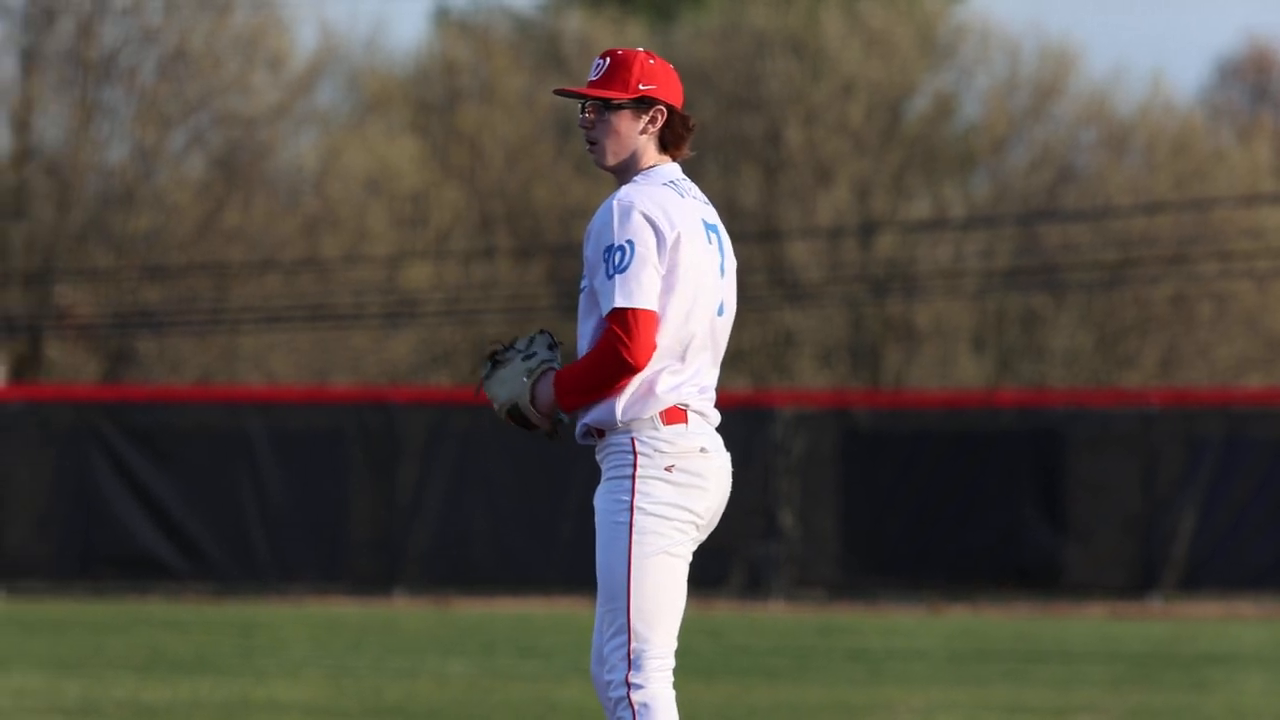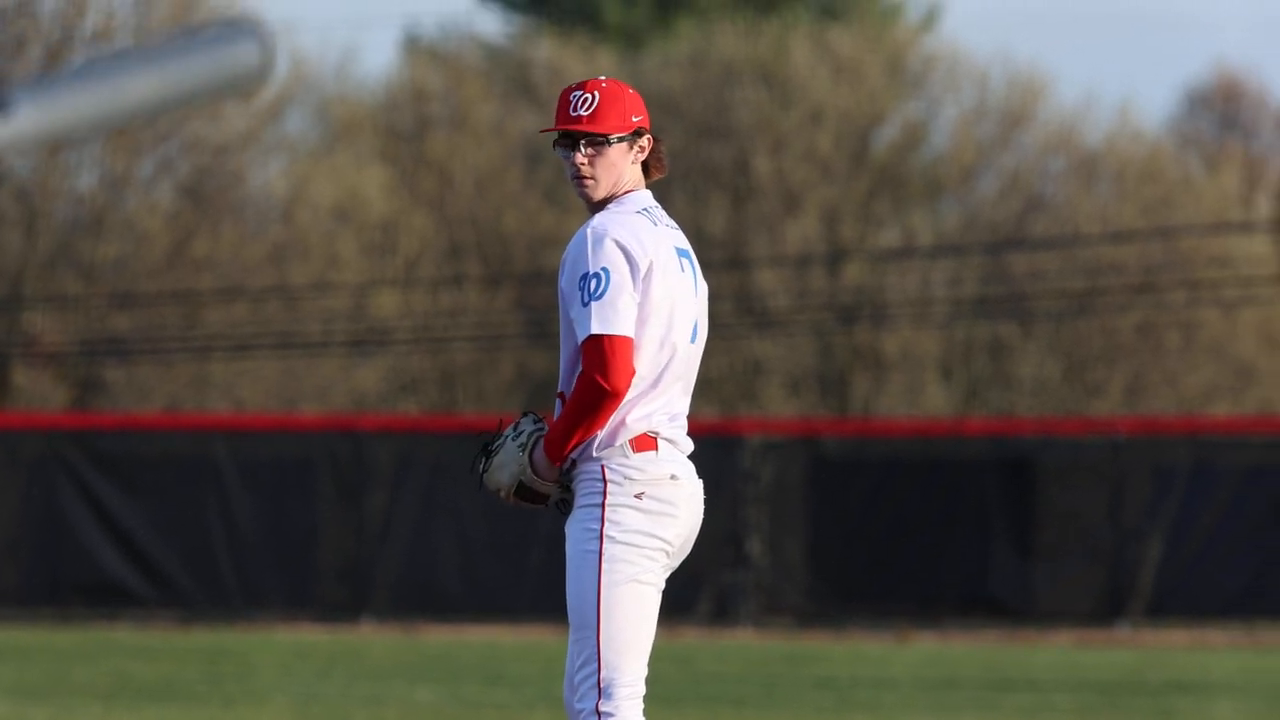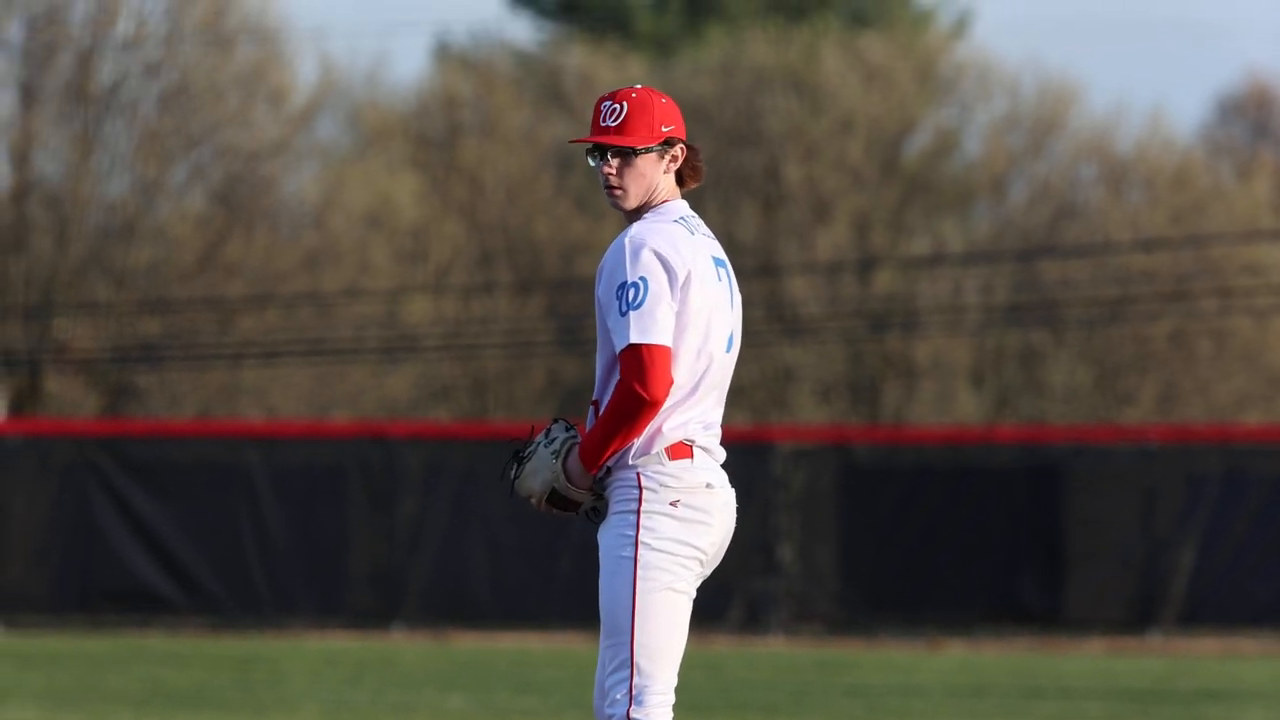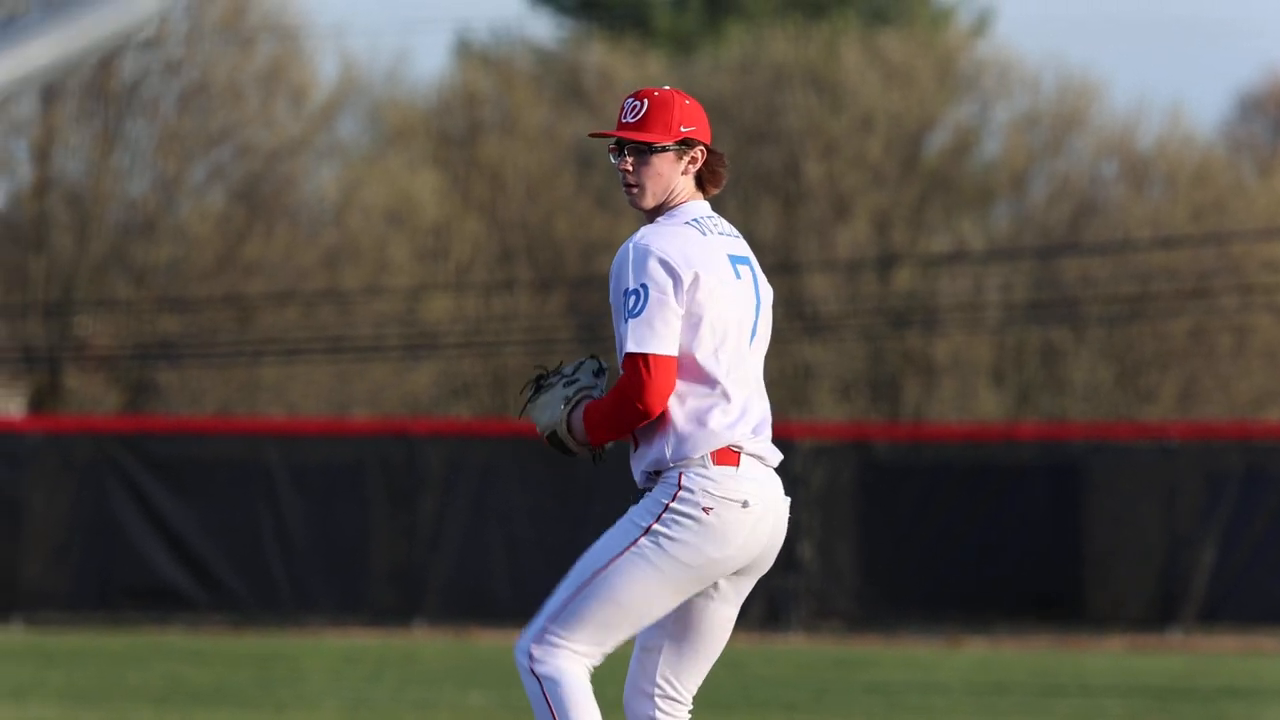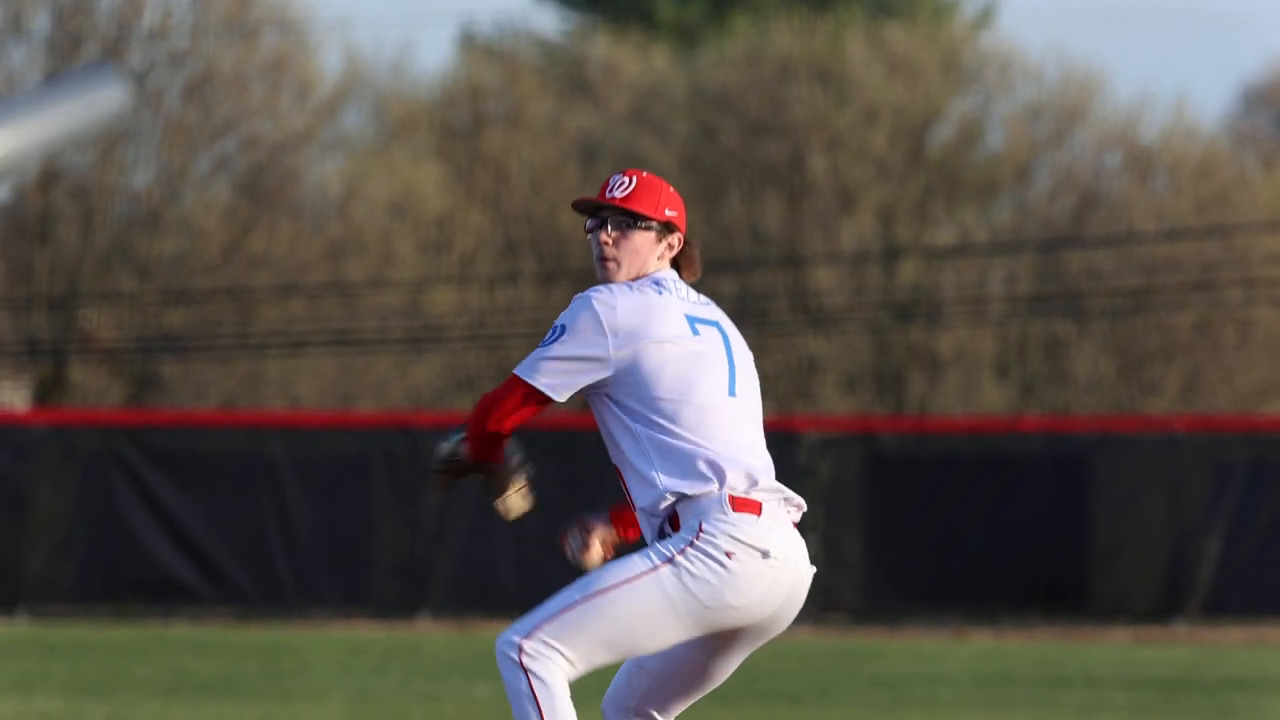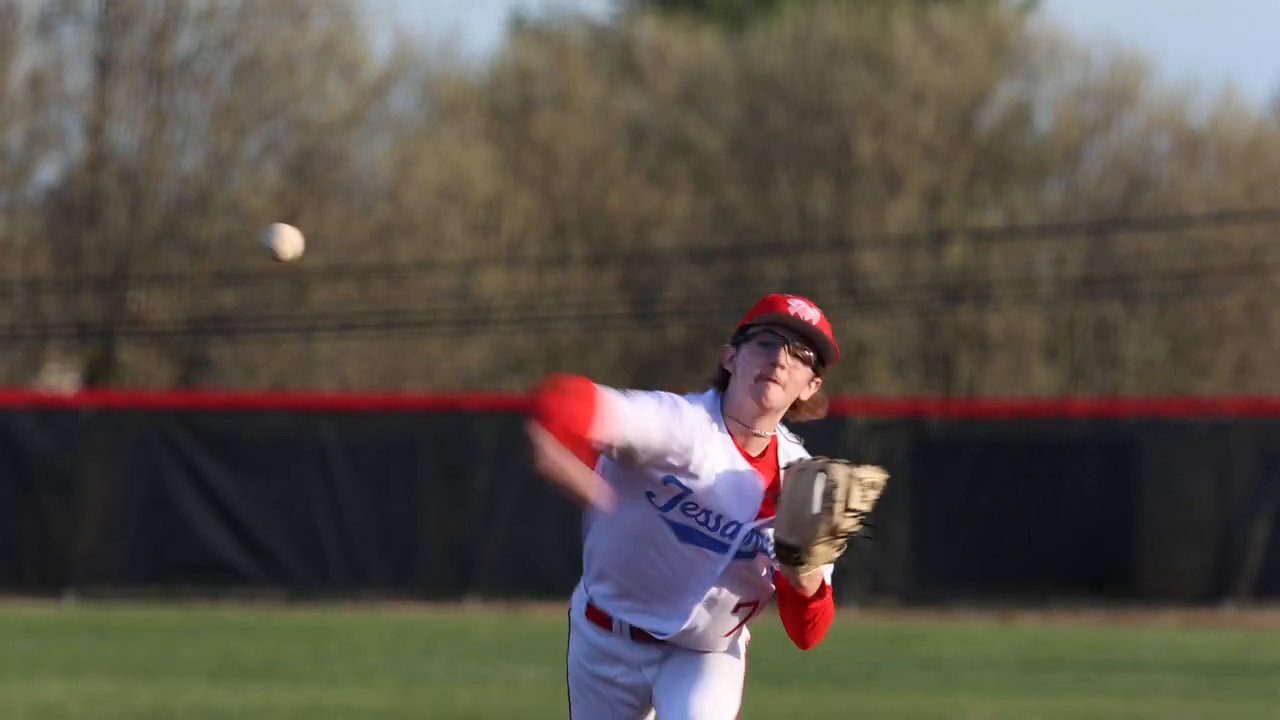
dt=0.5s
person 1, frame 1
left shoulder: (631, 207)
right shoulder: (698, 210)
left elbow: (629, 346)
left wrist: (556, 393)
right wrist: (571, 369)
left hip: (653, 455)
right hip: (696, 449)
right knee: (618, 665)
person 1, frame 2
left shoulder: (604, 237)
right shoulder: (671, 237)
left elbow: (608, 375)
left wrist: (552, 450)
right wrist: (568, 446)
left hip: (622, 483)
right hip: (671, 479)
person 1, frame 3
left shoulder: (642, 245)
right shoulder: (705, 245)
left elbow: (647, 384)
left wrist: (586, 459)
right wrist: (597, 449)
left hip: (657, 494)
right hip: (703, 489)
person 1, frame 4
left shoulder: (652, 248)
right shoulder: (736, 248)
left elbow: (646, 394)
left wrist: (585, 424)
right wrist: (607, 411)
left hip: (699, 498)
right hip: (756, 501)
left knee: (547, 653)
person 1, frame 5
left shoulder: (606, 310)
right shoulder: (713, 325)
left elbow: (500, 409)
left wrist: (482, 450)
right wrist: (616, 526)
left hip: (730, 558)
left knee: (523, 652)
person 1, frame 6
right shoulder: (672, 420)
left elbow: (808, 633)
right elbow: (555, 399)
left wrist: (809, 581)
right wrist: (571, 465)
left hip: (703, 659)
right hip: (606, 645)
